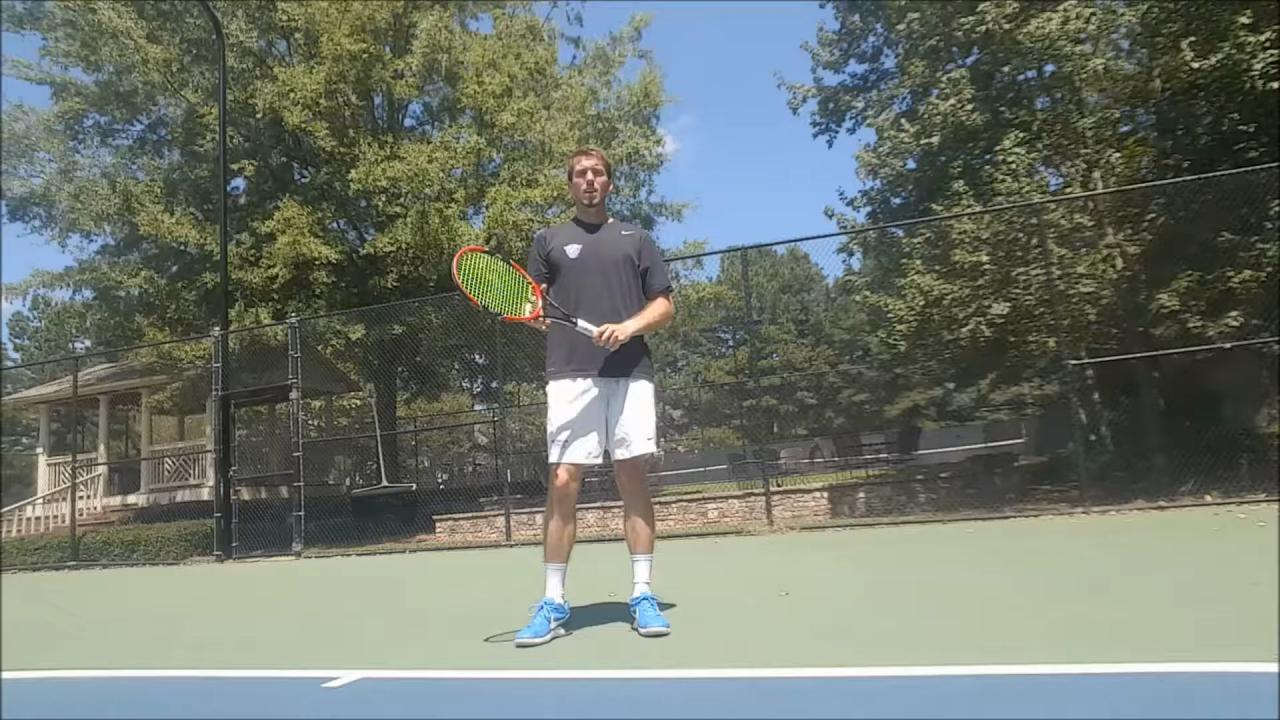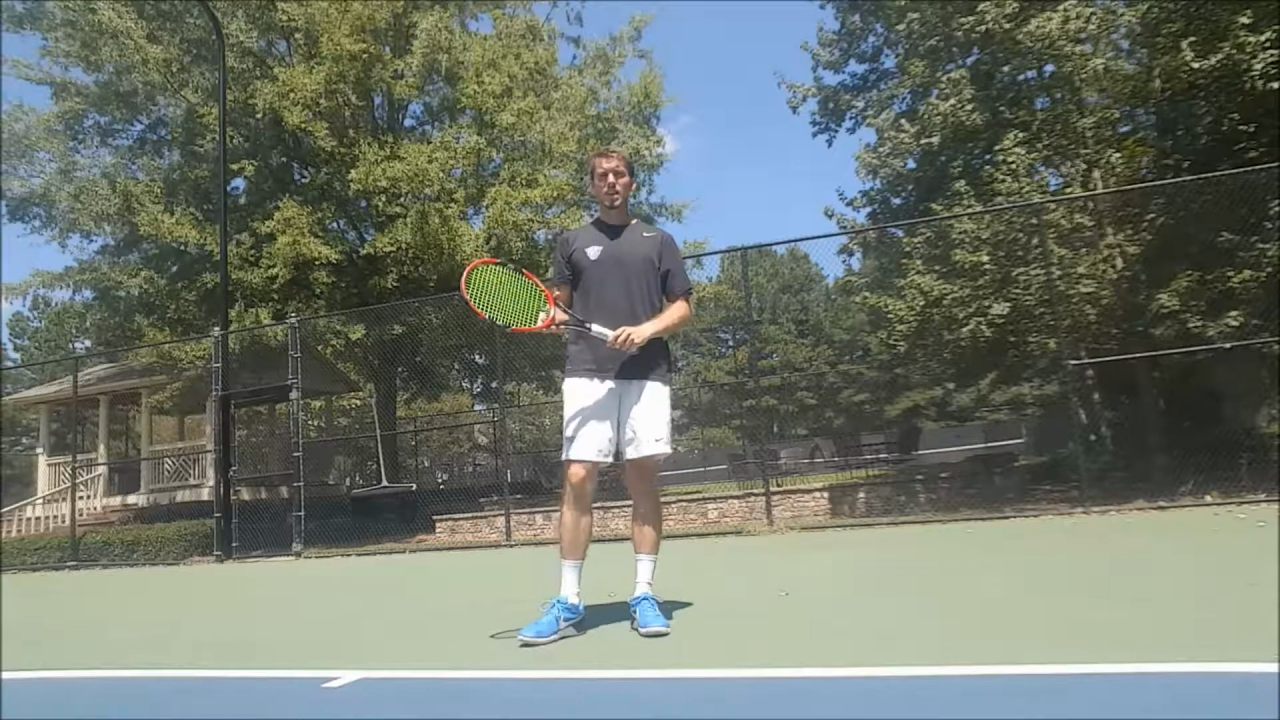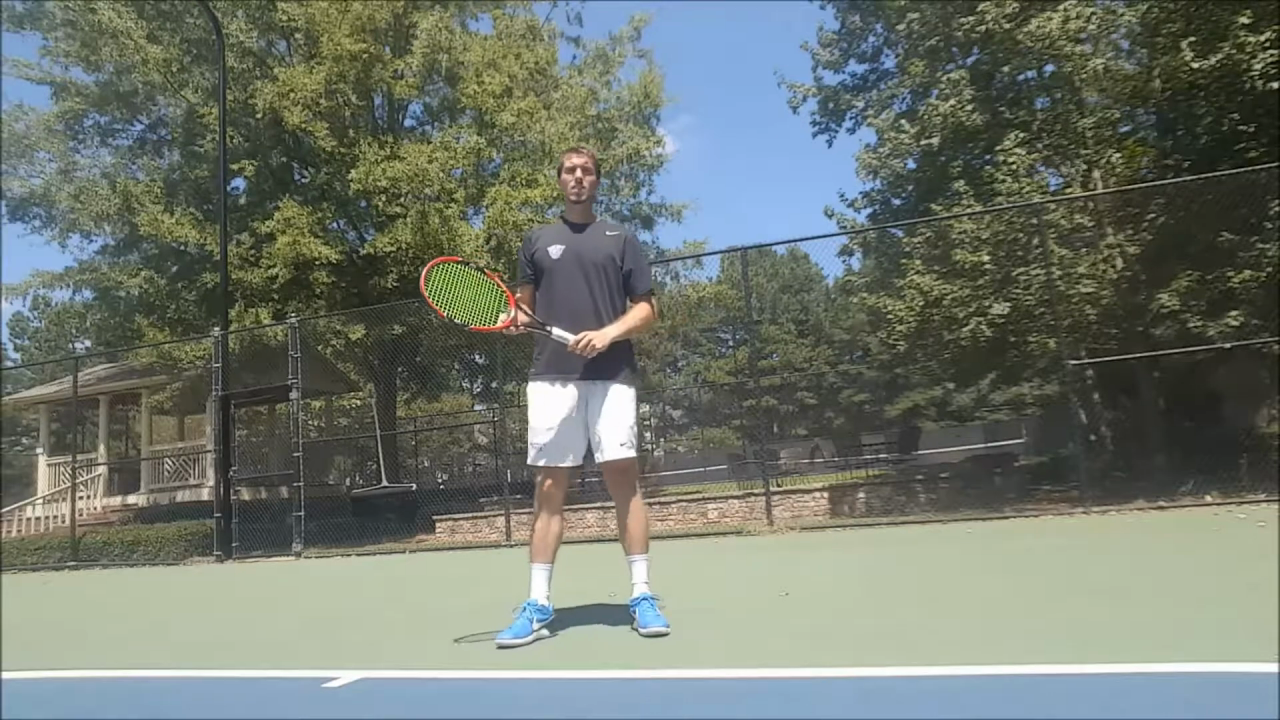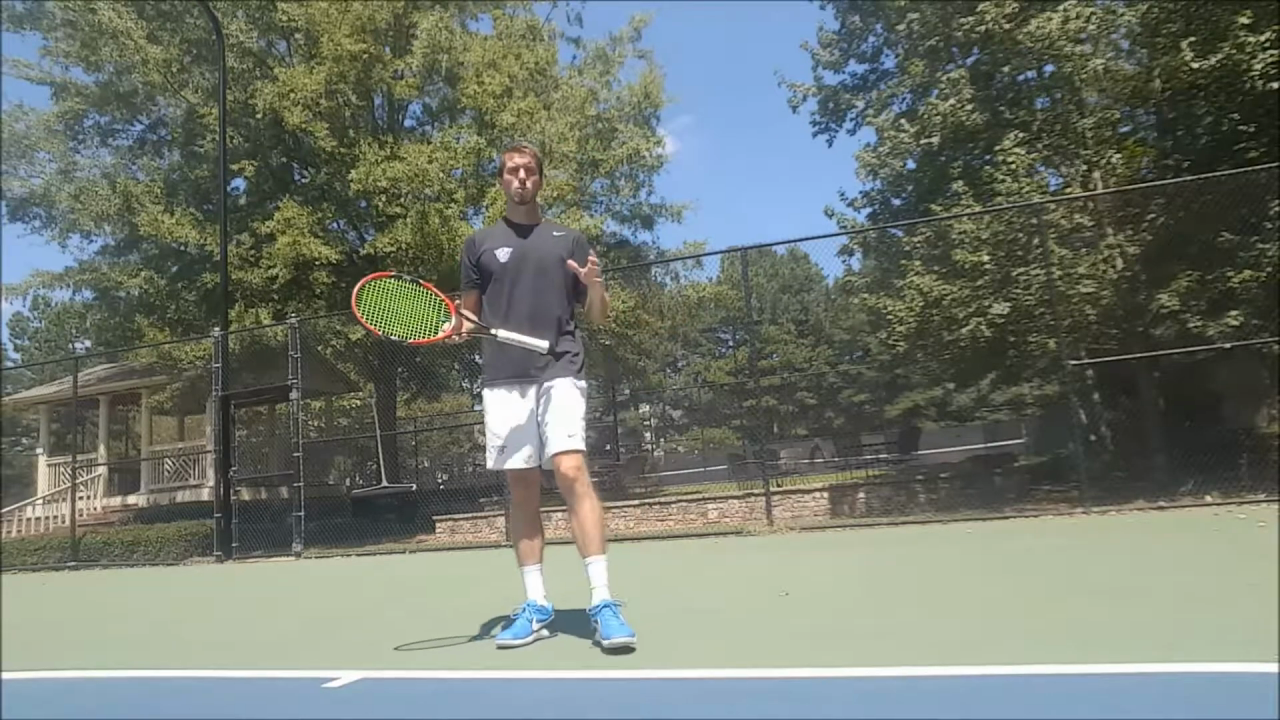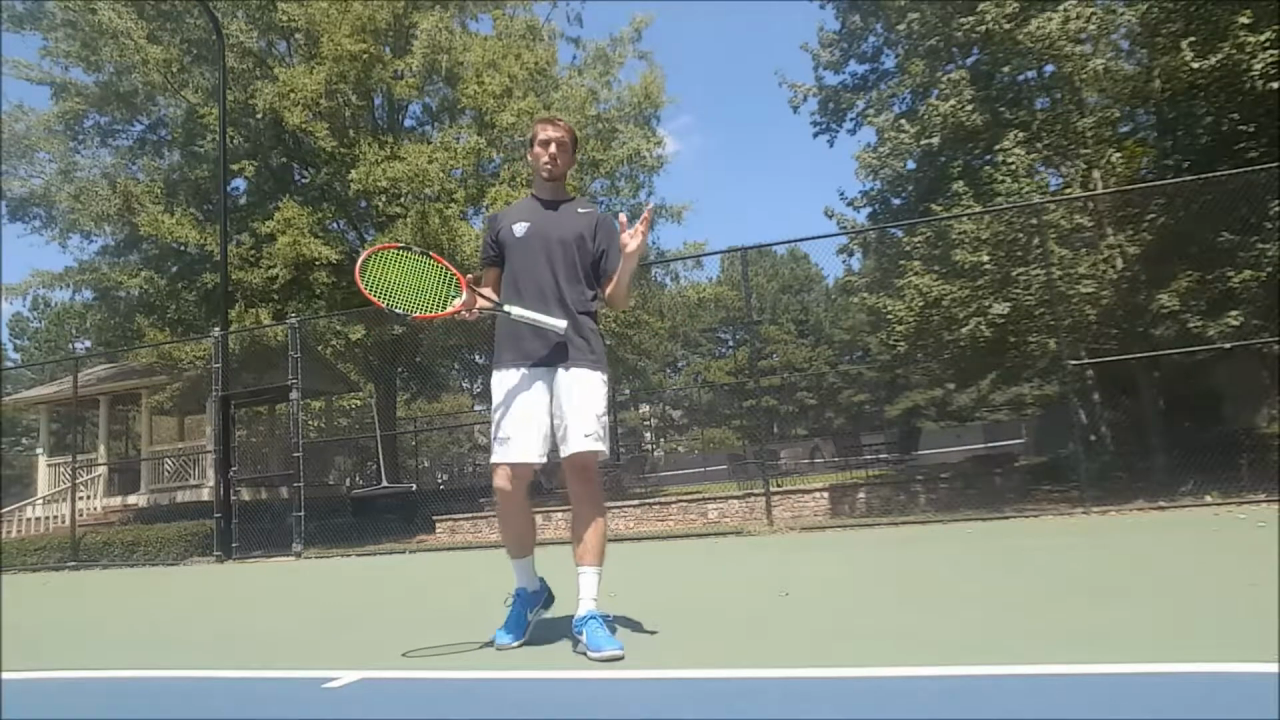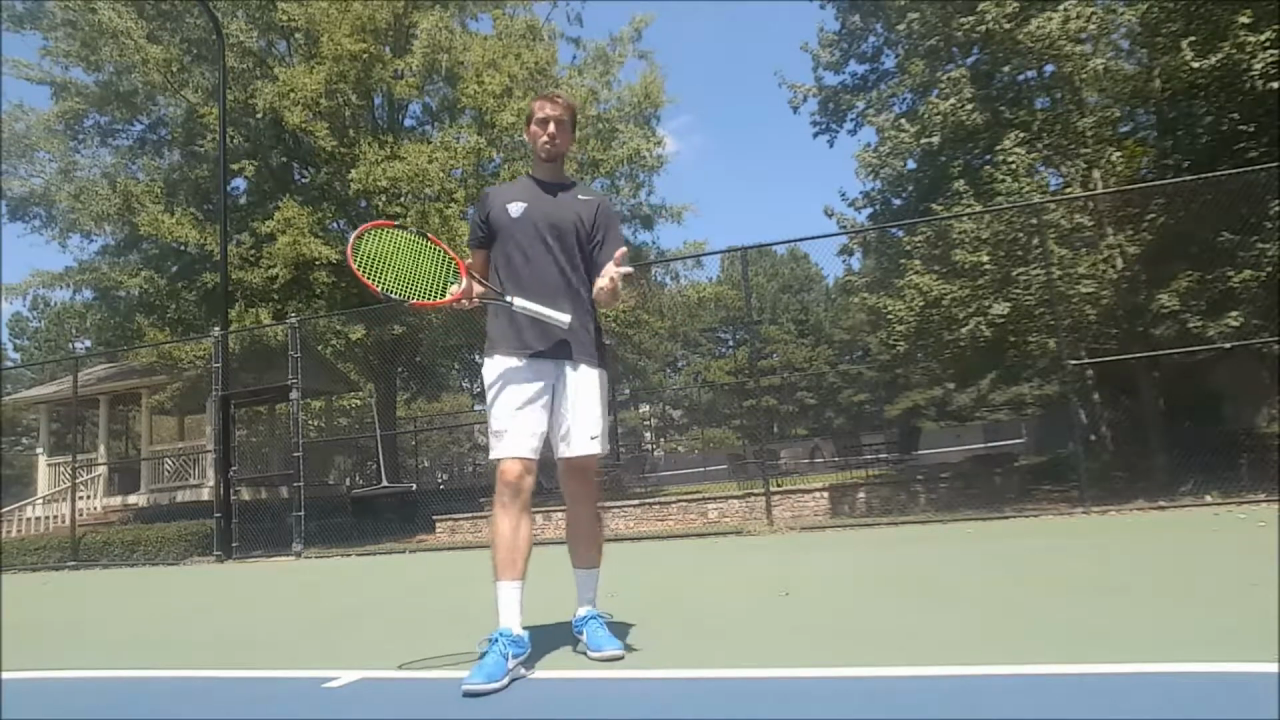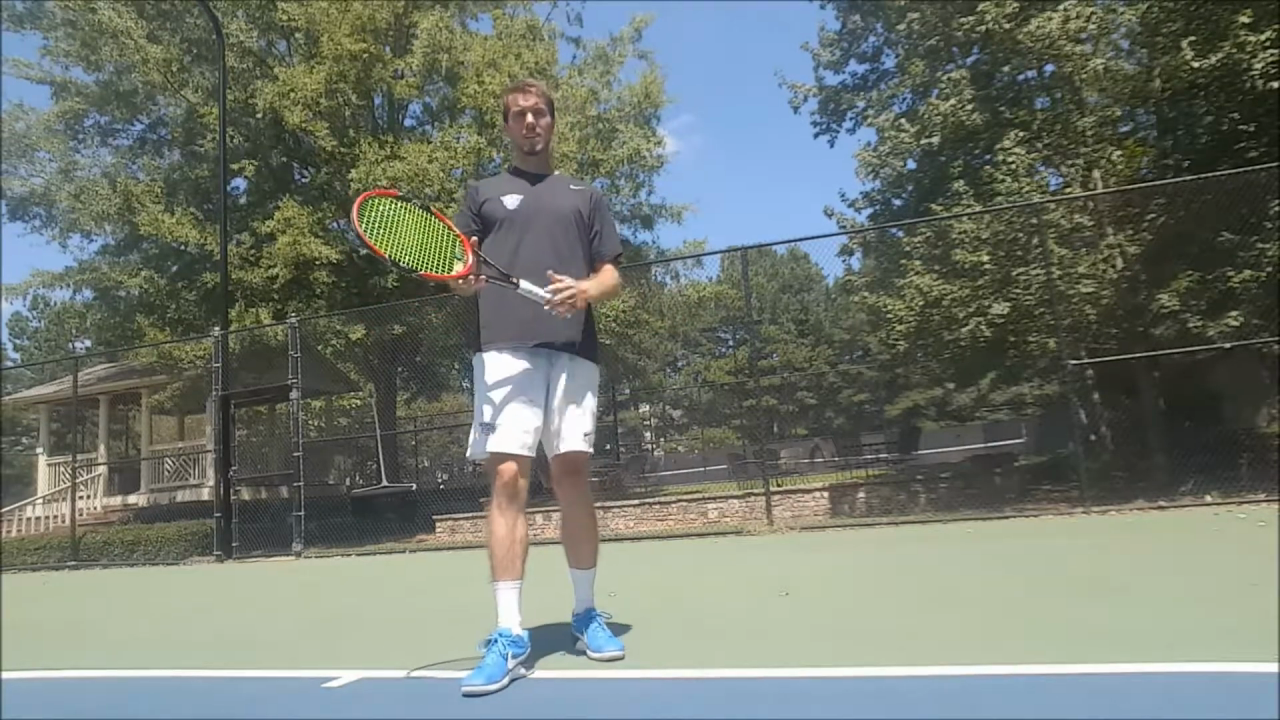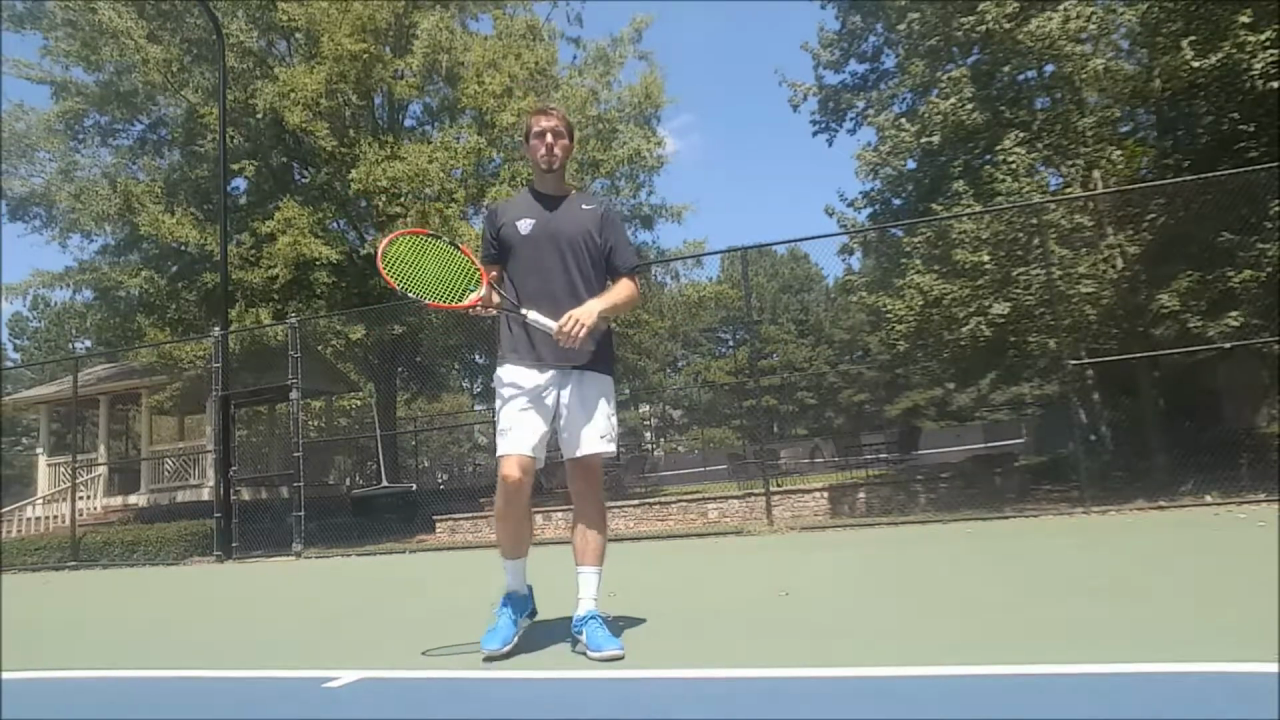
dt=0.7s
person 1, frame 1
left shoulder: (636, 239)
right shoulder: (549, 240)
left elbow: (664, 305)
left wrist: (628, 326)
left hip: (630, 374)
right hip: (571, 376)
left knee: (633, 479)
right knee: (562, 482)
left ankle: (643, 596)
right ankle: (553, 604)
person 1, frame 2
left shoulder: (658, 241)
right shoulder: (572, 242)
left elbow: (682, 307)
right elbow: (560, 305)
left wrist: (646, 329)
right wrist: (552, 318)
left hip: (646, 375)
right hip: (587, 375)
left knee: (643, 479)
right knee: (578, 480)
left ankle: (644, 595)
right ankle: (567, 601)
person 1, frame 3
left shoulder: (622, 240)
right shoulder: (537, 240)
left elbow: (646, 310)
right elbow: (525, 303)
left wrist: (606, 335)
right wrist: (513, 318)
left hip: (611, 376)
right hip: (552, 378)
left knee: (623, 479)
right knee: (549, 486)
left ankle: (642, 595)
right ankle: (538, 605)
person 1, frame 4
left shoulder: (569, 240)
right shoulder: (480, 243)
left elbow: (598, 316)
right elbow: (469, 311)
left wrist: (596, 287)
right wrist: (460, 326)
left hip: (561, 373)
right hip: (504, 380)
left knee: (572, 473)
right knee: (521, 487)
left ankle: (602, 601)
right ankle: (535, 606)
person 1, frame 5
left shoulder: (594, 218)
right shoulder: (503, 220)
left elbow: (616, 300)
right elbow: (490, 288)
left wrist: (630, 258)
right wrist: (472, 303)
left hip: (579, 360)
right hip: (516, 364)
left knee: (583, 474)
right knee: (507, 481)
left ankle: (588, 614)
right ankle: (528, 588)
person 1, frame 6
left shoulder: (595, 205)
right shoulder: (495, 199)
left elbow: (607, 296)
right elbow: (476, 271)
left wrist: (610, 283)
right wrist: (466, 290)
left hip: (579, 356)
right hip: (512, 356)
left knee: (581, 480)
right knee: (512, 480)
left ankle: (587, 614)
right ankle: (509, 637)
person 1, frame 7
left shoulder: (586, 195)
right shoulder: (483, 193)
left elbow: (612, 274)
right elbow: (461, 272)
left wrist: (585, 289)
right wrist: (464, 278)
left hip: (573, 351)
right hip: (506, 352)
left knee: (572, 476)
right knee: (508, 481)
left ankle: (584, 613)
right ankle: (508, 636)
person 1, frame 8
left shoulder: (598, 214)
right shoulder: (502, 214)
left elbow: (630, 286)
right elbow: (490, 283)
left wrist: (595, 307)
right wrist: (484, 298)
left hip: (588, 366)
right hip: (522, 366)
left knee: (586, 483)
right knee: (512, 478)
left ankle: (587, 614)
right ankle: (515, 598)
